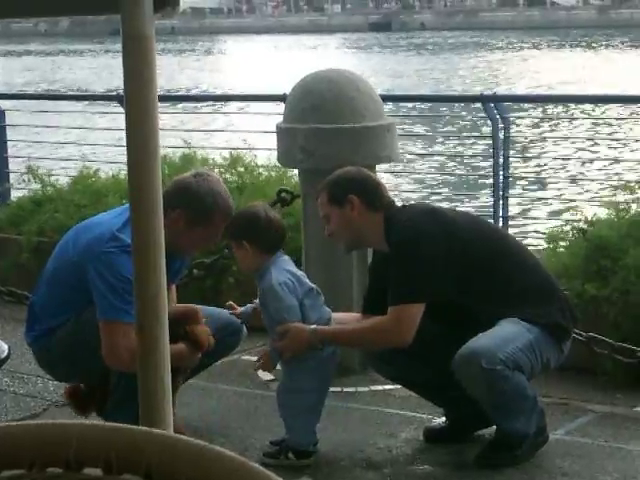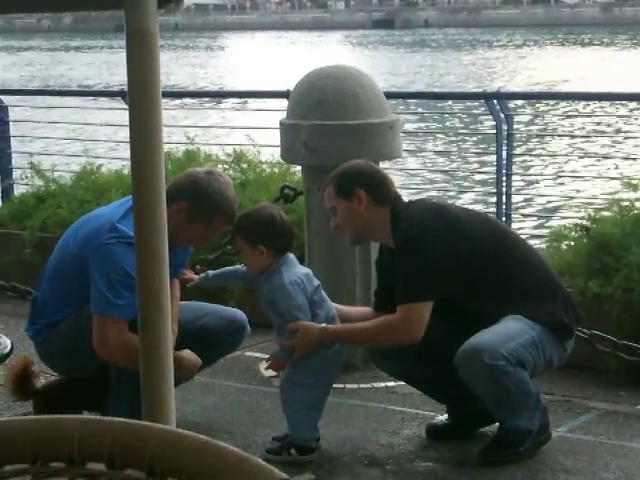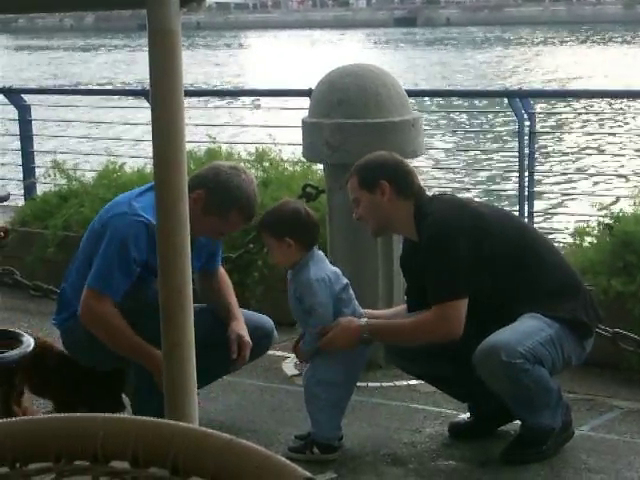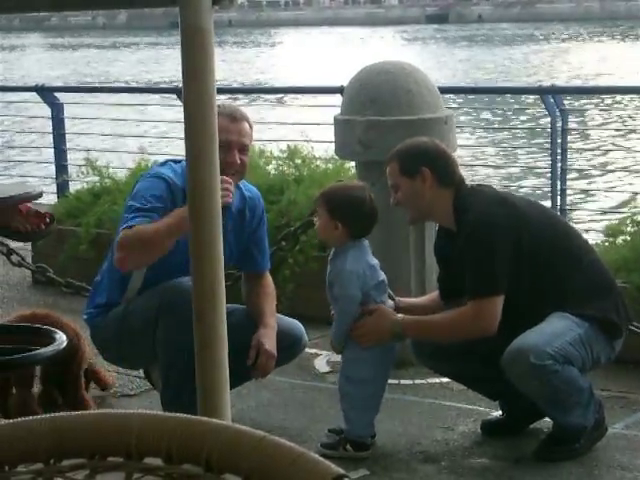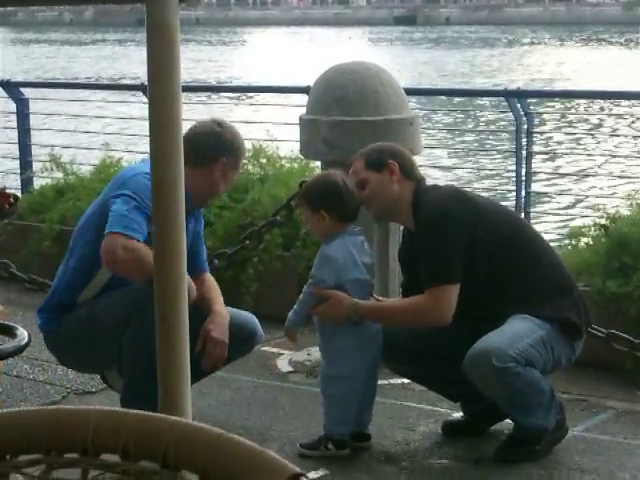
dt=1s
person 1, frame 1
left shoulder: (415, 231)
right shoulder: (390, 247)
left elbow: (399, 330)
right elbow: (370, 319)
left wrist: (315, 336)
left hip: (538, 323)
right hip: (480, 322)
left knee: (476, 360)
right knee: (382, 348)
left ankle: (525, 428)
right ankle: (469, 410)
person 1, frame 2
left shoulder: (422, 229)
right shoulder: (395, 244)
left elbow: (408, 327)
right elbow: (383, 316)
left wrist: (324, 334)
left hip: (541, 321)
right hip: (481, 320)
left knee: (479, 355)
right knee: (384, 344)
left ankle: (529, 423)
right ankle: (471, 407)
person 1, frame 3
left shoulder: (446, 224)
right shoulder: (418, 240)
left elbow: (447, 324)
right elbow: (420, 313)
left wrist: (363, 331)
right wrist: (358, 317)
left hip: (560, 318)
right hip: (502, 319)
left knee: (497, 354)
right knee: (401, 343)
left ankle: (551, 421)
right ankle: (492, 405)
person 1, frame 4
left shoulder: (487, 218)
right shoulder: (451, 230)
left elbow: (483, 320)
right elbow: (452, 300)
left wrist: (398, 326)
right wrist: (395, 306)
left hip: (589, 317)
right hip: (531, 314)
left knee: (526, 356)
right knee: (430, 344)
left ankle: (584, 417)
right ankle: (522, 403)
person 1, frame 5
left shoulder: (442, 210)
right shoulder: (416, 231)
left elbow: (438, 310)
right elbow: (418, 303)
left wrist: (354, 309)
right wrist: (361, 302)
left hip: (550, 319)
right hip: (491, 317)
left knee: (489, 358)
right knee: (390, 341)
left ankle: (544, 419)
right ankle: (484, 404)
person 2, frame 1
left shoulder: (171, 232)
right shoulder: (118, 250)
left elbow: (167, 286)
right elbow: (119, 353)
right wrist: (182, 354)
left hip: (115, 322)
left knee: (229, 327)
right ankle: (123, 423)
person 2, frame 2
left shoulder: (173, 224)
right shoulder: (119, 242)
left elbow: (171, 280)
right elbow: (109, 344)
left wrist: (170, 334)
right wrist: (176, 363)
left hip: (127, 321)
left knee: (232, 325)
left ankle: (136, 388)
right ankle: (126, 419)
person 2, frame 3
left shoulder: (204, 217)
right shoulder: (134, 222)
left elbow: (211, 274)
right elbow: (92, 310)
left wrist: (236, 320)
right wrist: (157, 363)
left hip: (151, 322)
left knee: (260, 332)
left ankle: (164, 390)
right ankle: (150, 415)
person 2, frame 4
left shoulder: (249, 201)
right shoulder: (161, 183)
left elbow: (257, 276)
right elbow: (125, 256)
left wrist: (267, 329)
left hip: (187, 321)
right hip: (119, 323)
left knee: (291, 337)
right knee: (185, 292)
left ankle: (192, 389)
right ankle: (180, 415)
person 2, frame 5
left shoulder: (191, 203)
right shoulder: (143, 182)
left elbow: (199, 276)
right elbow: (117, 253)
left wrist: (218, 314)
left hip: (138, 321)
right hip: (74, 327)
left knee: (245, 330)
right knee: (158, 293)
left ankle: (149, 384)
right ankle: (139, 413)
person 3, frame 1
left shoulder: (275, 281)
right shoulder: (277, 266)
left wrist: (273, 354)
right wrist: (246, 311)
left hip: (311, 350)
right hip: (313, 346)
left knee: (294, 396)
right knee: (296, 395)
left ankle: (300, 449)
right ankle: (301, 438)
person 3, frame 2
left shoulder: (285, 283)
right shoulder: (270, 270)
right elbow: (238, 275)
left wrist: (283, 355)
right wrist: (202, 279)
left hip: (320, 345)
left knee: (296, 390)
right knee: (294, 388)
left ankle: (303, 445)
right ankle: (304, 434)
person 3, frame 3
left shoulder: (313, 278)
right shoulder: (303, 267)
left elbow: (323, 320)
left wrist: (306, 348)
right wrist: (302, 338)
left knee: (320, 386)
right knee: (315, 384)
left ankle: (325, 442)
right ankle: (326, 432)
person 3, frame 4
left shoulder: (348, 265)
right shoulder: (354, 250)
left elbow: (348, 308)
left wrist: (337, 340)
right wrist: (340, 335)
left knee: (354, 385)
right knee: (359, 385)
left ankle: (357, 440)
right ankle: (361, 429)
person 3, frame 5
left shoulder: (332, 253)
right shoulder: (358, 241)
left elbow: (314, 293)
left wrist: (293, 321)
left hip: (346, 336)
right hip: (366, 331)
left knee: (338, 384)
right knee: (362, 383)
left ankle: (337, 438)
right ankle: (358, 430)
